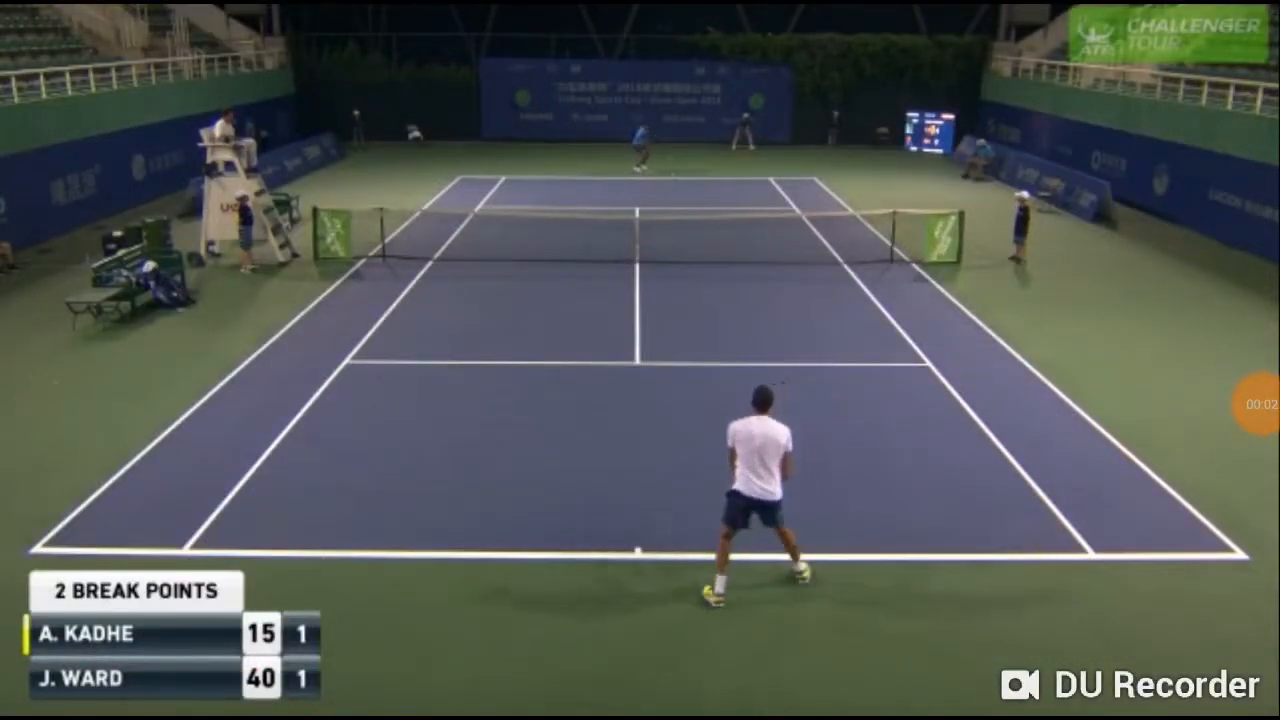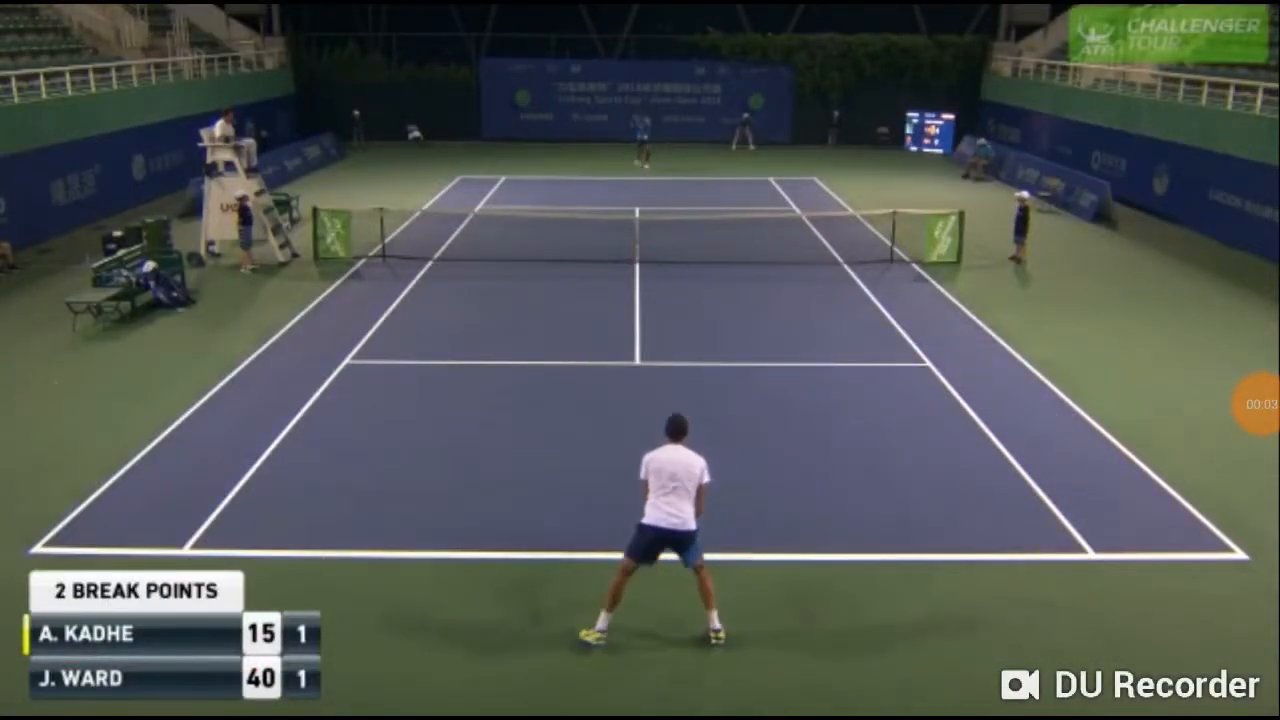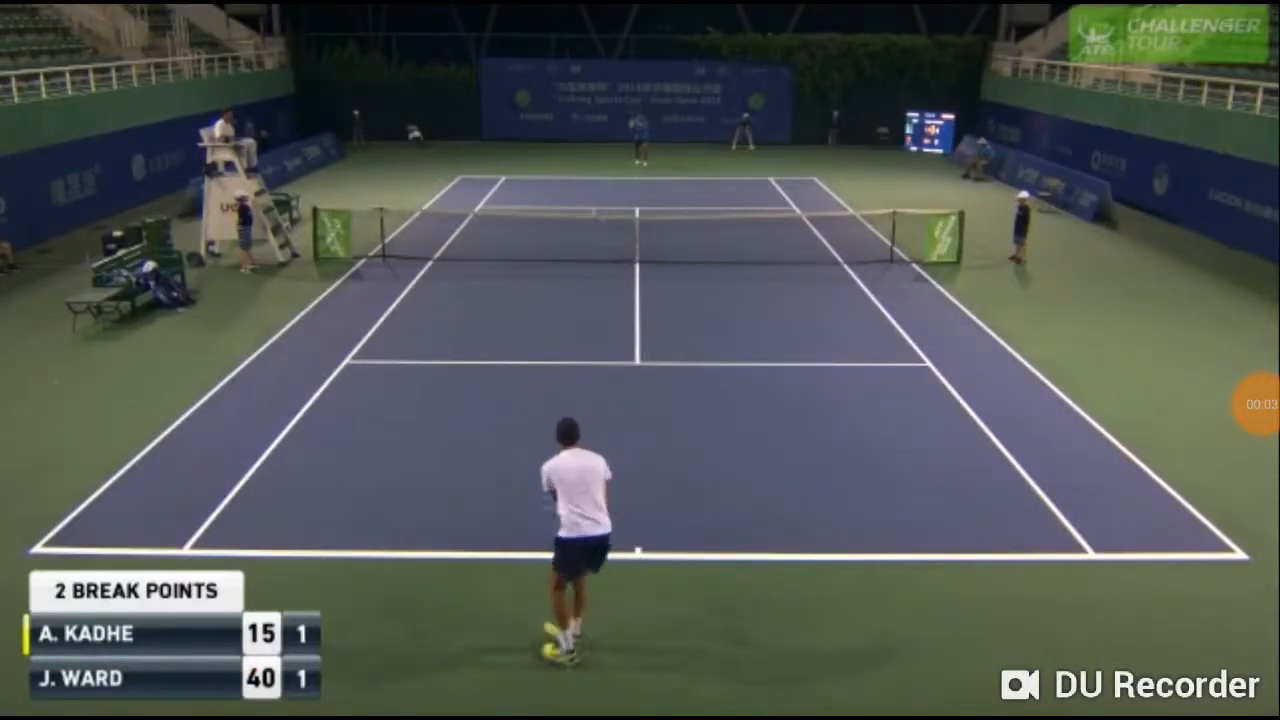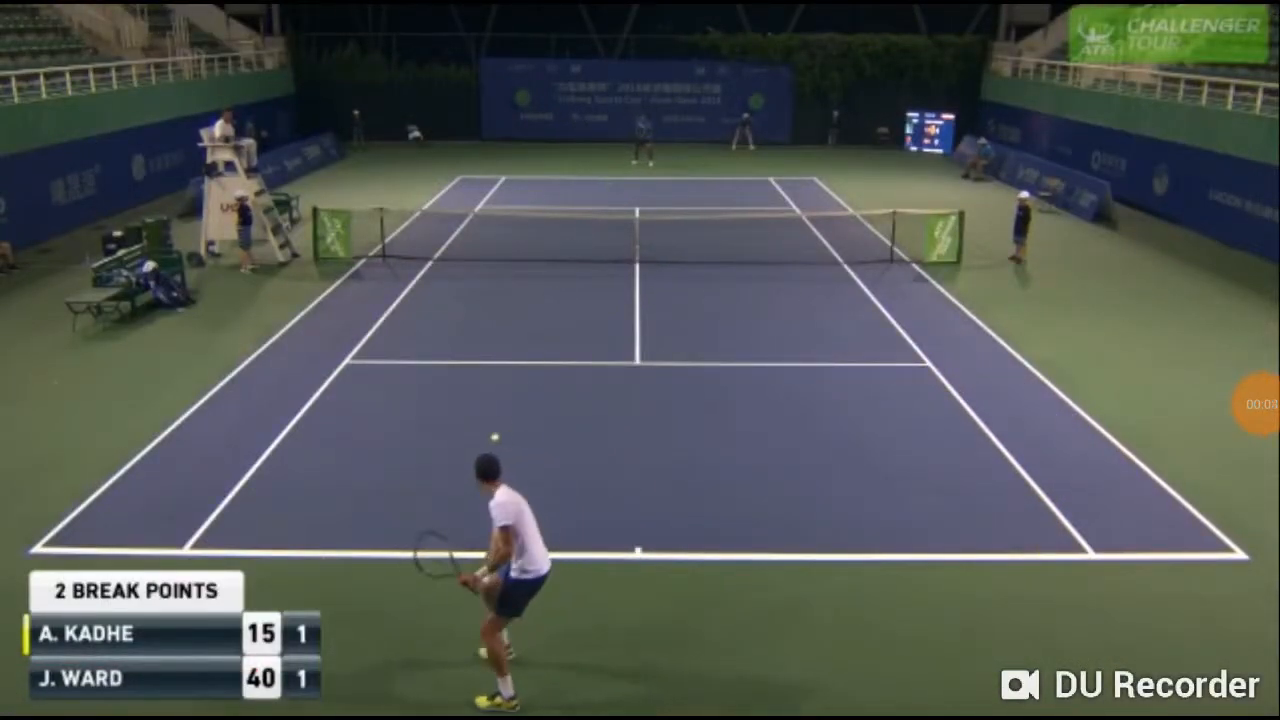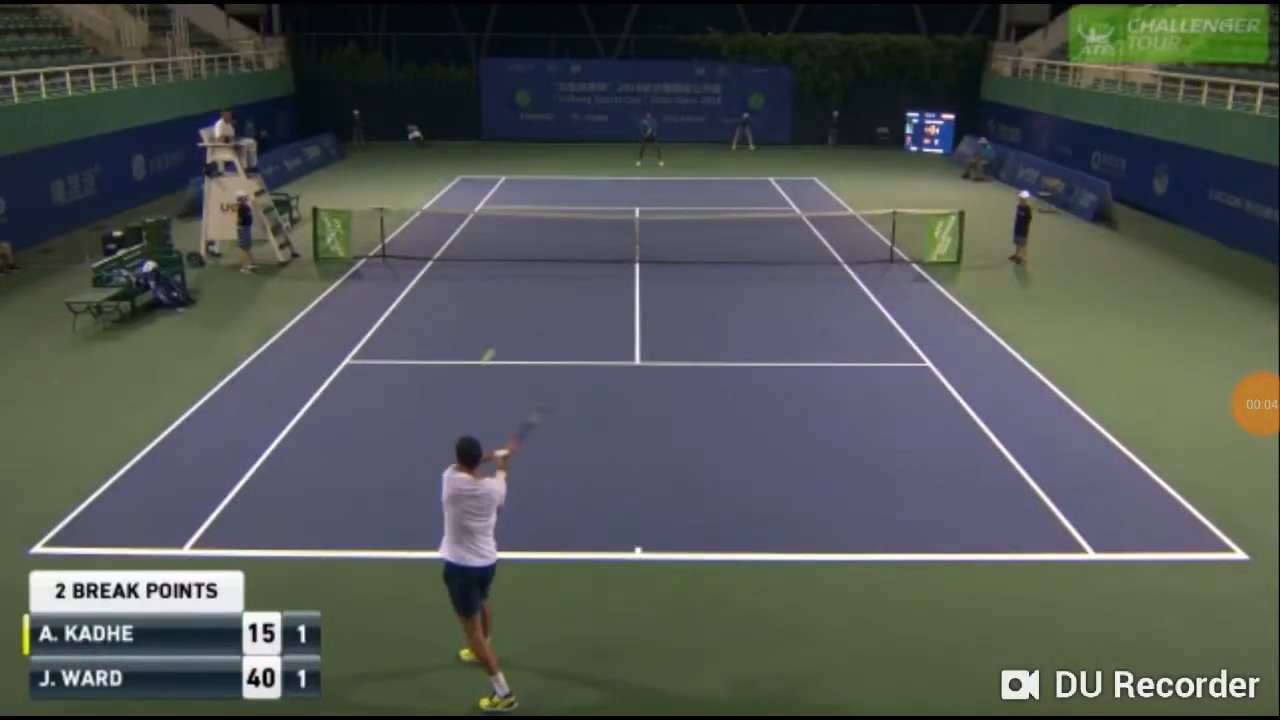
dt=0.4s
person 1, frame 1
left shoulder: (736, 427)
right shoulder: (783, 431)
left elbow: (733, 463)
right elbow: (786, 472)
left hip: (743, 491)
right hip: (772, 494)
left knee: (726, 537)
right knee: (781, 528)
left ankle: (718, 591)
right ankle: (800, 568)
person 1, frame 2
left shoulder: (650, 459)
right shoulder: (699, 462)
left elbow: (648, 495)
right elbow: (700, 507)
left hip: (653, 525)
right hip: (685, 527)
left knee: (624, 572)
right knee: (701, 571)
left ankle: (600, 629)
right ankle: (715, 627)
person 1, frame 3
left shoulder: (549, 467)
right shoulder: (598, 461)
right elbow: (605, 501)
left hip: (572, 535)
right hip: (602, 532)
left knee: (557, 587)
right knee: (579, 578)
left ankle: (565, 648)
right ankle: (573, 631)
person 1, frame 4
left shoulder: (501, 503)
right shoulder: (506, 497)
left elbow: (506, 549)
right elbow: (498, 541)
left wrist: (480, 575)
right wrist: (489, 576)
left hip: (528, 572)
right hip: (535, 565)
left knee: (489, 630)
right knee: (489, 593)
left ankle: (507, 696)
right ankle: (503, 646)
person 1, frame 5
left shoulder: (450, 478)
right shoulder: (496, 488)
left wrist: (498, 454)
right wrist: (503, 457)
left hip: (458, 564)
right hip: (487, 560)
left knee: (472, 629)
right knee: (480, 605)
left ankle: (504, 694)
right ankle: (482, 650)
